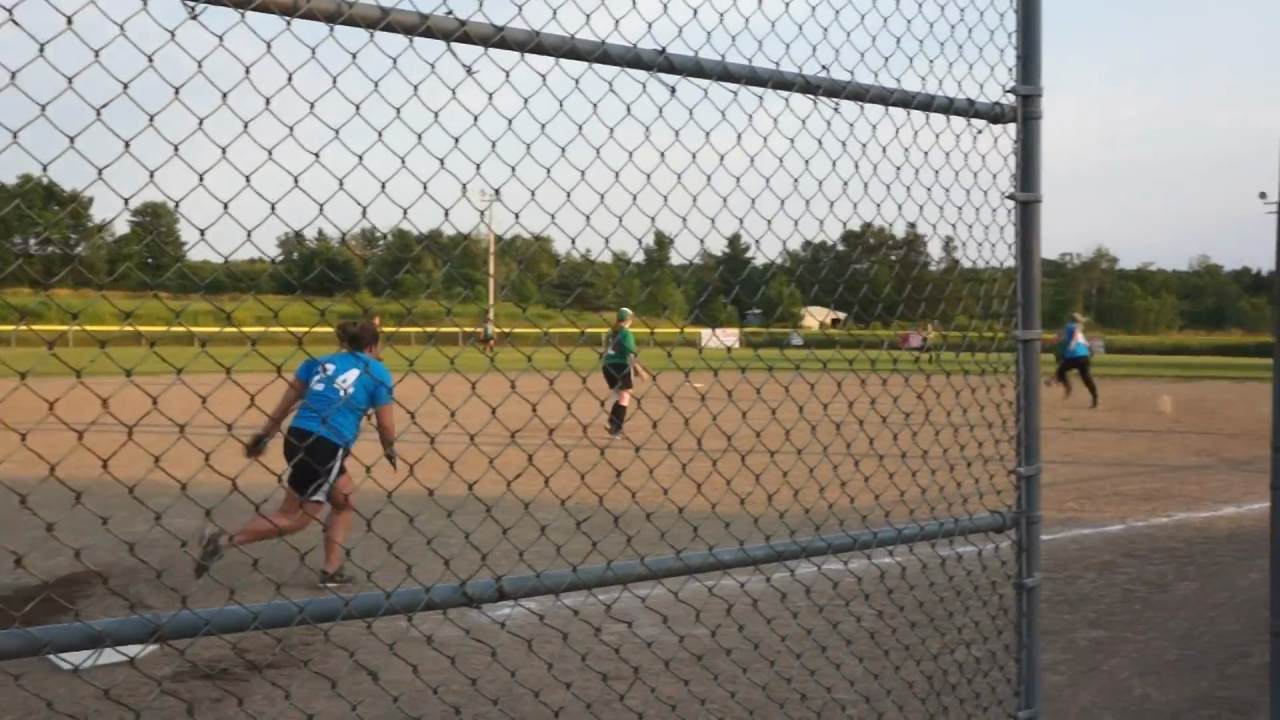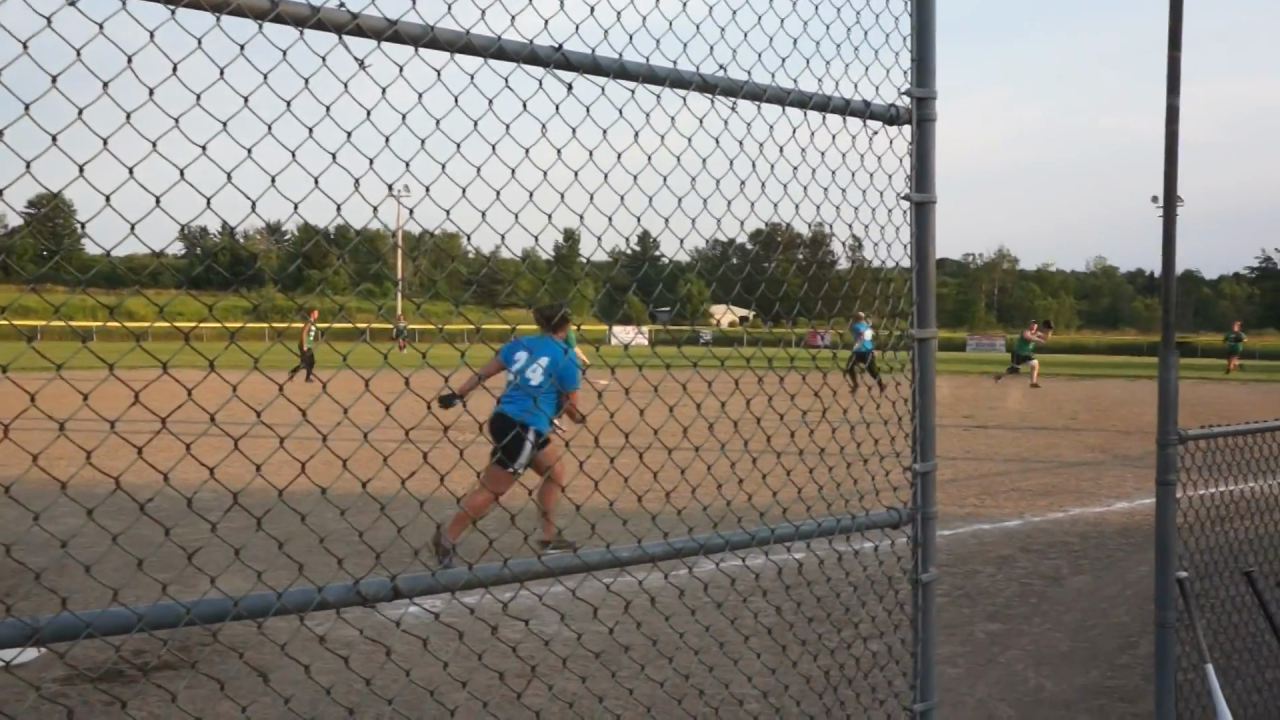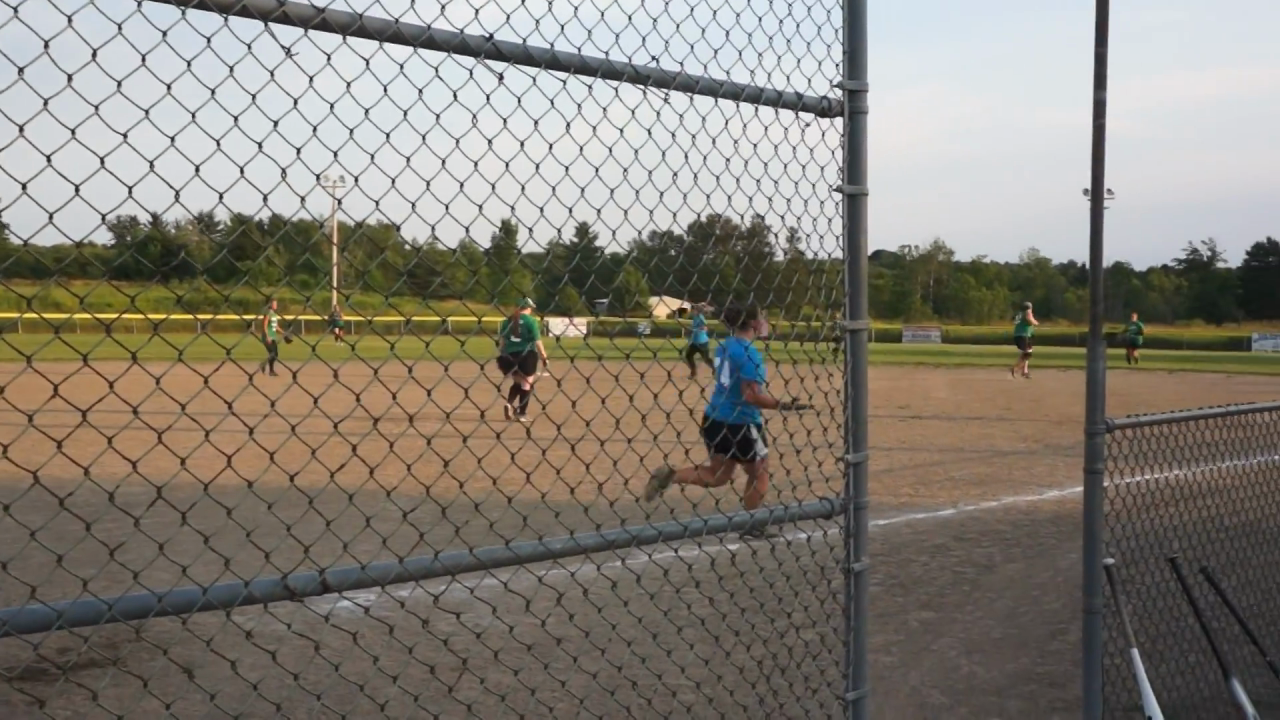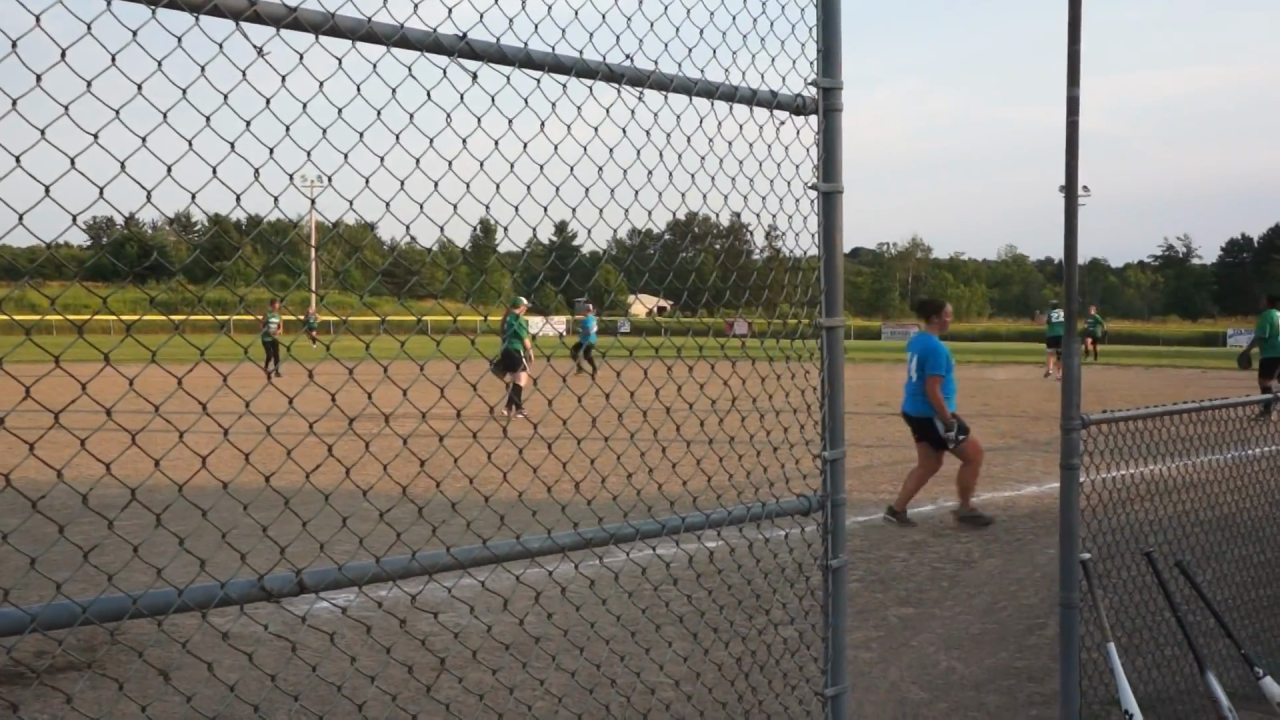
dt=0.5s
person 1, frame 1
left shoulder: (320, 361)
right shoulder: (379, 373)
left elbow: (288, 401)
right elbow: (385, 423)
left wrist: (264, 435)
right wrist: (389, 450)
left hip: (298, 437)
right hip: (328, 446)
left knee: (344, 500)
right knee: (293, 519)
left ankle: (332, 570)
right ankle: (224, 541)
person 1, frame 2
left shoulder: (519, 343)
right shoulder: (567, 358)
left elbow: (487, 371)
right elbow: (570, 405)
left wrist: (458, 395)
right wrist: (579, 417)
left hip: (503, 420)
right hip: (525, 427)
left knee: (556, 469)
right knee: (491, 489)
left ankle: (550, 538)
right ankle: (447, 540)
person 1, frame 3
left shoulder: (724, 346)
right shoulder: (748, 354)
right elbow: (751, 396)
right wrist: (783, 405)
left hip: (715, 420)
right hip: (739, 425)
left knee: (717, 476)
right knee: (759, 475)
left ankle: (670, 475)
right ankle: (749, 526)
person 1, frame 4
left shoulder: (917, 340)
right shoulder: (936, 348)
right elbow: (933, 390)
right wrist: (949, 420)
left hip: (916, 412)
right hip: (932, 415)
left knee: (928, 465)
right knee: (974, 453)
left ankle: (897, 510)
right ankle: (965, 511)
